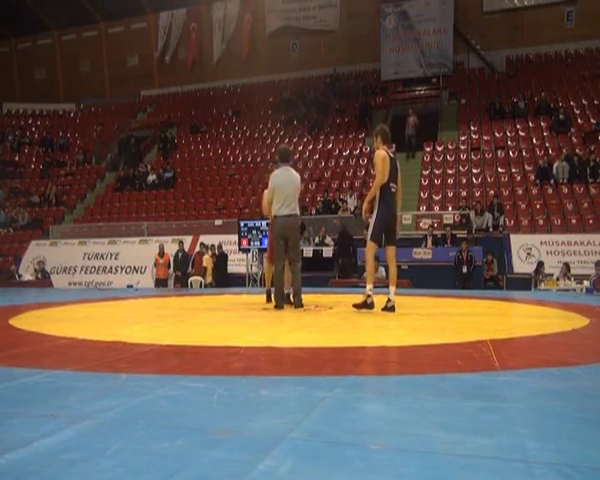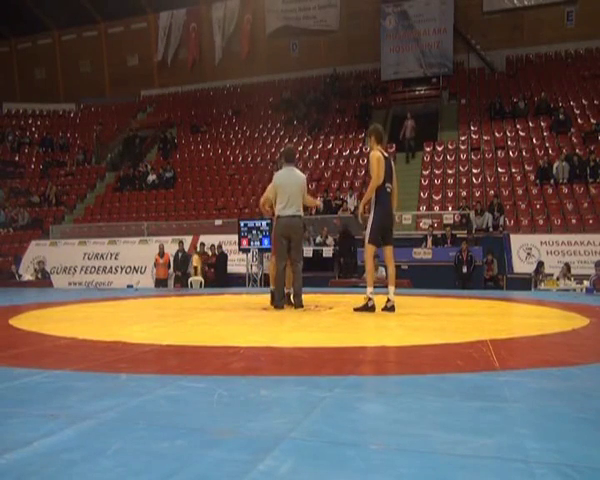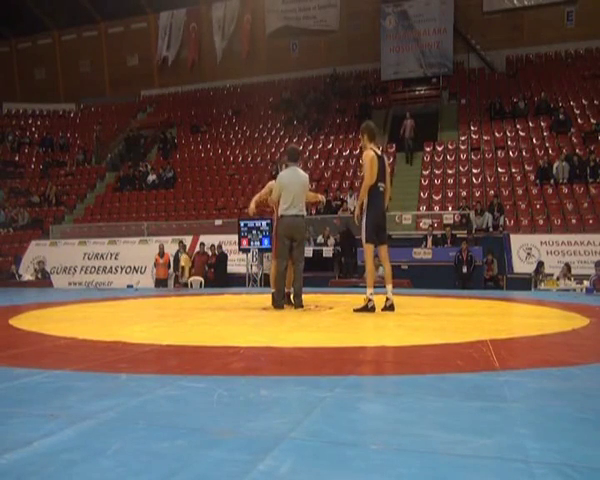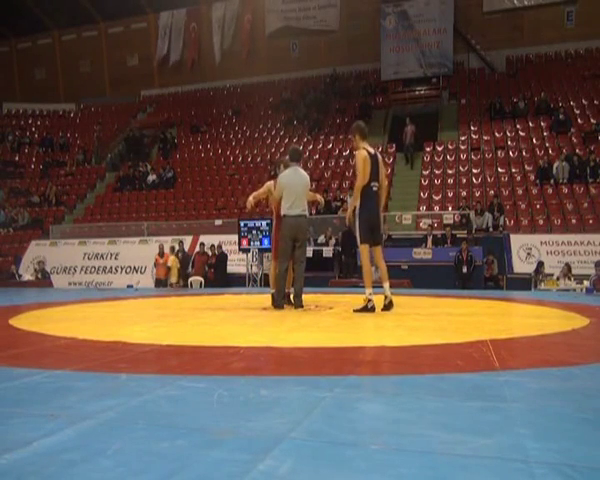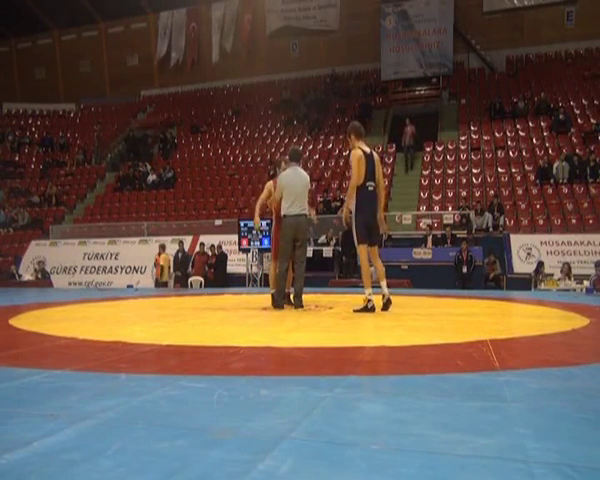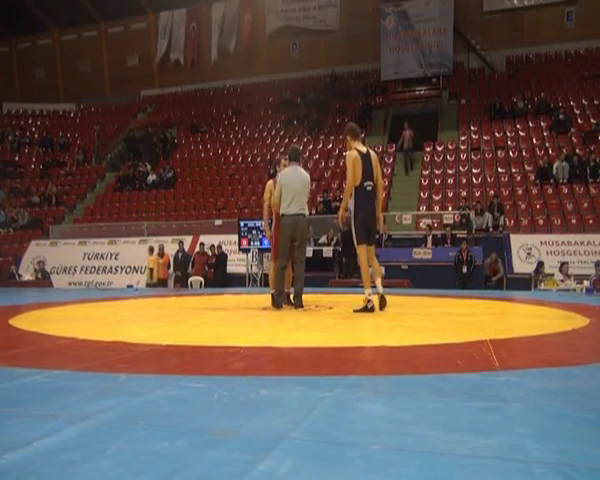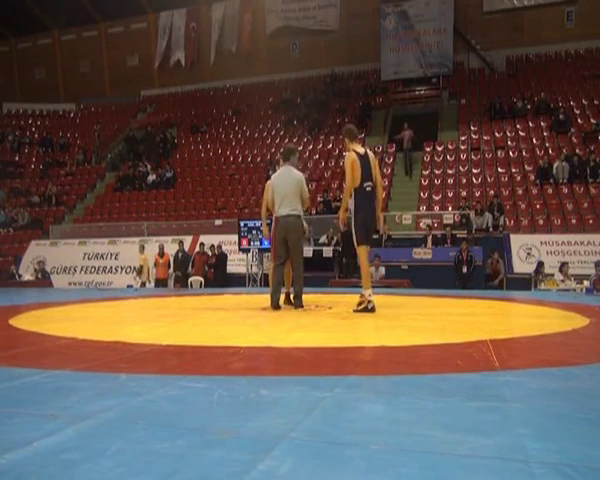
dt=0.3s
person 1, frame 1
left shoulder: (380, 154)
right shoulder: (395, 160)
left elbow: (379, 180)
left wrist: (366, 201)
left hip: (382, 208)
right hip: (392, 210)
left knee: (370, 252)
right knee: (391, 257)
left ankle: (369, 296)
right ankle: (391, 301)
person 1, frame 2
left shoulder: (374, 154)
right shoulder: (389, 158)
left elbow: (375, 181)
left wrist: (363, 203)
left hip: (378, 208)
right hip: (388, 209)
left knee: (369, 254)
right knee: (389, 257)
left ankle: (370, 300)
right ankle: (390, 300)
person 1, frame 3
left shoulder: (368, 153)
right shoulder: (382, 156)
left elbow: (368, 181)
left wrist: (358, 204)
left hip: (371, 207)
right hip: (381, 208)
left knee: (368, 254)
right knee: (384, 255)
left ankle: (370, 300)
right ankle: (389, 299)
person 1, frame 4
left shoulder: (360, 153)
right shoulder: (377, 155)
left elbow: (360, 182)
right elbow: (383, 185)
left wrist: (351, 206)
left hip: (364, 207)
right hip: (376, 208)
left knee: (365, 254)
right knee: (378, 255)
left ankle: (369, 301)
right ankle: (387, 296)
person 1, frame 5
left shoulder: (356, 153)
right shoulder: (374, 155)
left elbow: (355, 182)
right elbow: (381, 185)
left wrist: (346, 207)
right wrist: (381, 212)
left hip: (360, 207)
right hip: (373, 208)
left knee: (363, 256)
right knee: (375, 255)
left ankle: (369, 301)
right ankle: (385, 294)
person 1, frame 6
left shoulder: (351, 154)
right shoulder: (372, 154)
left elbow: (350, 183)
right elbow: (380, 184)
left wrist: (342, 207)
right wrist: (379, 211)
left hip: (359, 208)
right hip: (372, 208)
left knee: (362, 255)
right knee: (372, 254)
left ankle: (369, 301)
right ankle: (380, 292)
person 1, frame 7
left shoulder: (350, 156)
right shoulder: (370, 155)
left elbow: (349, 185)
right elbow: (379, 184)
left wrist: (342, 210)
right wrist: (379, 211)
left hip: (359, 209)
right hip: (371, 209)
left knee: (362, 256)
right knee: (365, 254)
left ankle: (369, 301)
right ankle: (365, 295)
person 2, frame 1
left shoulder: (274, 176)
right shoulder: (297, 176)
left elbow: (269, 201)
left wrist: (270, 213)
left hip: (278, 220)
right hip: (293, 220)
left knee: (279, 262)
right knee: (295, 261)
left ankle: (279, 300)
right ankle: (297, 299)
person 2, frame 2
left shoulder: (278, 176)
right shoulder: (302, 177)
left elbow: (272, 199)
right wrist: (316, 202)
left hip: (281, 220)
right hip: (296, 220)
left knee: (281, 261)
right knee: (297, 262)
left ankle: (279, 300)
right ankle: (297, 299)
person 2, frame 3
left shoulder: (281, 176)
right shoulder: (304, 177)
left elbow: (274, 200)
left wrist: (275, 205)
left hip: (284, 220)
right hip: (299, 220)
left knee: (282, 261)
right knee: (298, 262)
left ankle: (279, 300)
right ankle: (297, 299)
person 2, frame 4
left shoulder: (283, 176)
right shoulder: (305, 177)
left elbow: (276, 198)
right wrist: (316, 197)
left hip: (287, 220)
right hip: (302, 220)
left knee: (283, 261)
right knee: (300, 262)
left ankle: (279, 299)
right ankle: (298, 299)
person 2, frame 5
left shoulder: (283, 176)
right shoulder: (306, 177)
left elbow: (276, 199)
left wrist: (272, 205)
left hip: (288, 220)
right hip: (302, 219)
left knee: (283, 261)
right knee: (300, 262)
left ankle: (279, 300)
right ankle: (298, 299)
person 2, frame 6
left shoulder: (282, 175)
right shoulder: (306, 176)
left elbow: (276, 202)
left wrist: (277, 210)
left hip: (286, 219)
right hip: (301, 219)
left knee: (282, 261)
right knee: (299, 261)
left ankle: (279, 299)
right ankle: (298, 299)
person 2, frame 7
left shoulder: (274, 177)
right shoulder: (298, 175)
left elbow: (270, 203)
right elbow: (306, 201)
left hip: (280, 221)
right hip: (294, 220)
left knee: (279, 262)
right knee: (297, 262)
left ankle: (275, 299)
right ankle: (298, 300)
person 3, frame 1
right shoulder: (268, 192)
right elbow: (266, 211)
right hip: (274, 228)
left knee: (287, 262)
right knee: (270, 262)
left ankle: (287, 295)
right ankle: (268, 290)
person 3, frame 2
left shoulder: (294, 187)
right shoulder: (273, 186)
left elbow: (305, 199)
right elbow: (262, 202)
left wrist: (315, 202)
right wrist: (265, 207)
left hip: (292, 224)
right hip: (279, 224)
left knee: (290, 260)
right knee: (275, 258)
left ankle: (287, 294)
right ankle: (273, 291)
person 3, frame 3
right shoulder: (273, 184)
left elbow: (307, 196)
right elbow: (259, 196)
left wrist: (317, 196)
right wrist: (252, 203)
right hip: (279, 224)
left knee: (290, 261)
right knee: (276, 260)
left ankle: (288, 294)
right ankle: (274, 294)
person 3, frame 4
right shoulder: (271, 185)
right elbow: (258, 194)
left wrist: (316, 196)
right wrist: (251, 198)
right hip: (278, 224)
left knee: (289, 262)
right knee: (275, 261)
left ankle: (288, 294)
right ankle: (274, 295)
person 3, frame 5
right shoulder: (271, 185)
right elbow: (260, 202)
right wrist: (257, 217)
right hip: (278, 224)
right knee: (275, 261)
left ankle: (287, 295)
right ankle: (273, 295)
person 3, frame 6
right shoulder: (271, 184)
right elbow: (266, 207)
right wrist: (267, 227)
right hip: (277, 223)
left knee: (288, 262)
right knee: (274, 262)
left ankle: (287, 295)
right ankle: (273, 295)
person 3, frame 7
right shoulder: (271, 183)
right elbow: (265, 205)
right wrist: (264, 225)
right hip: (277, 223)
left knee: (288, 262)
right knee: (275, 261)
left ankle: (287, 295)
